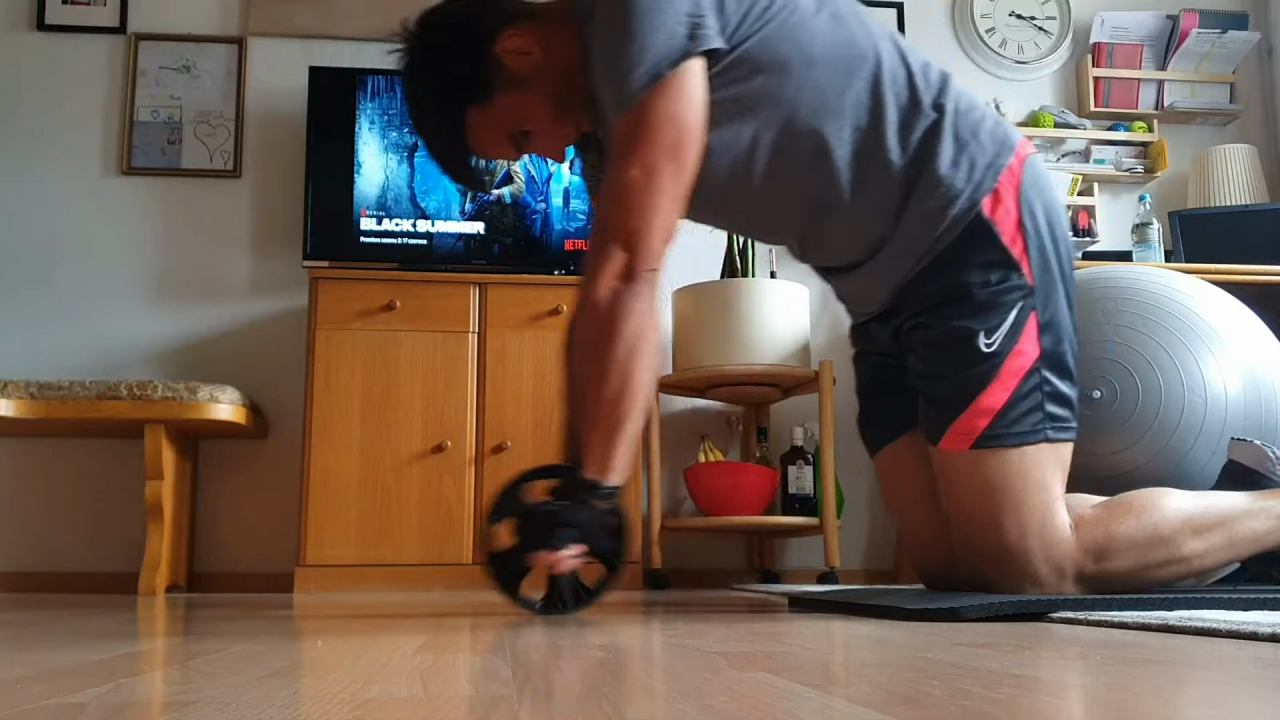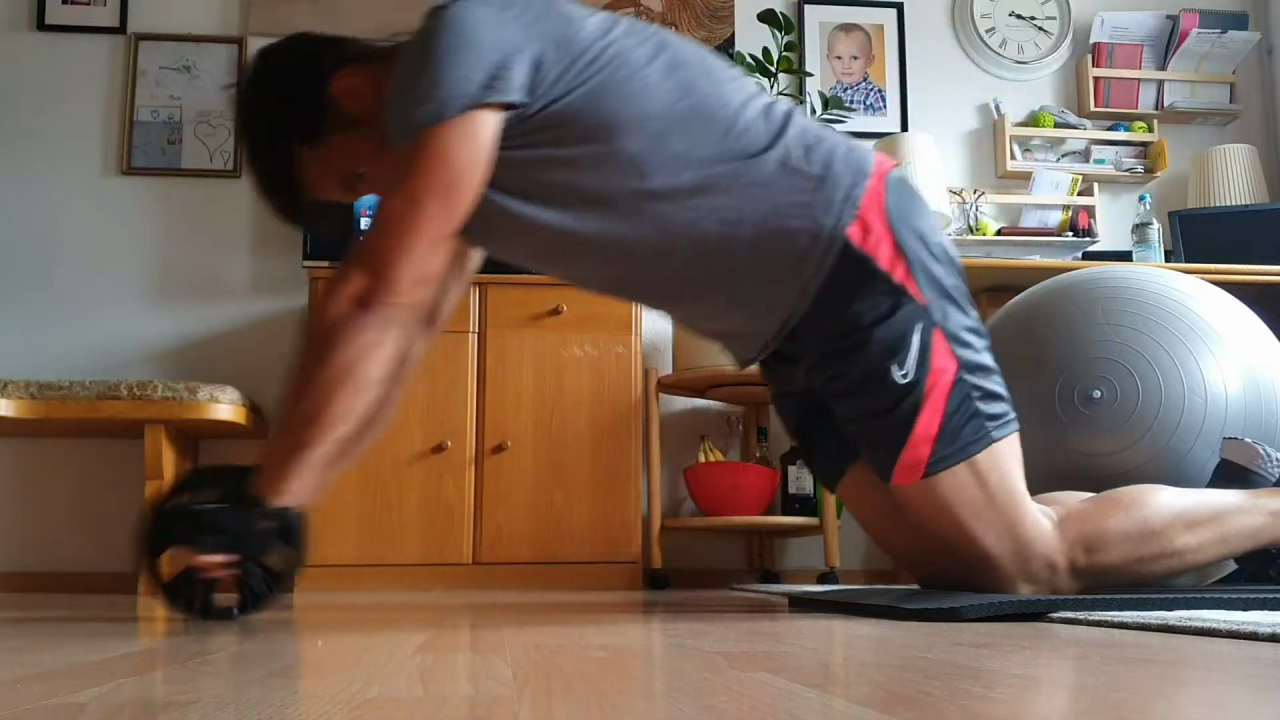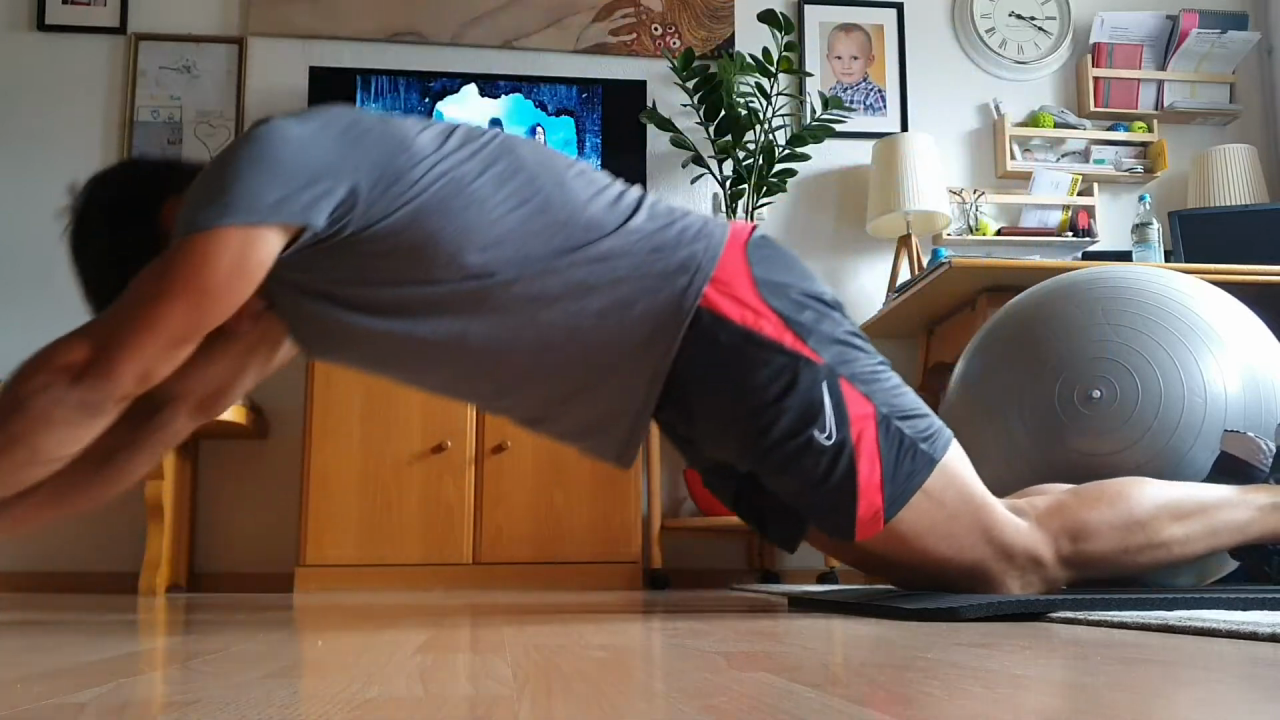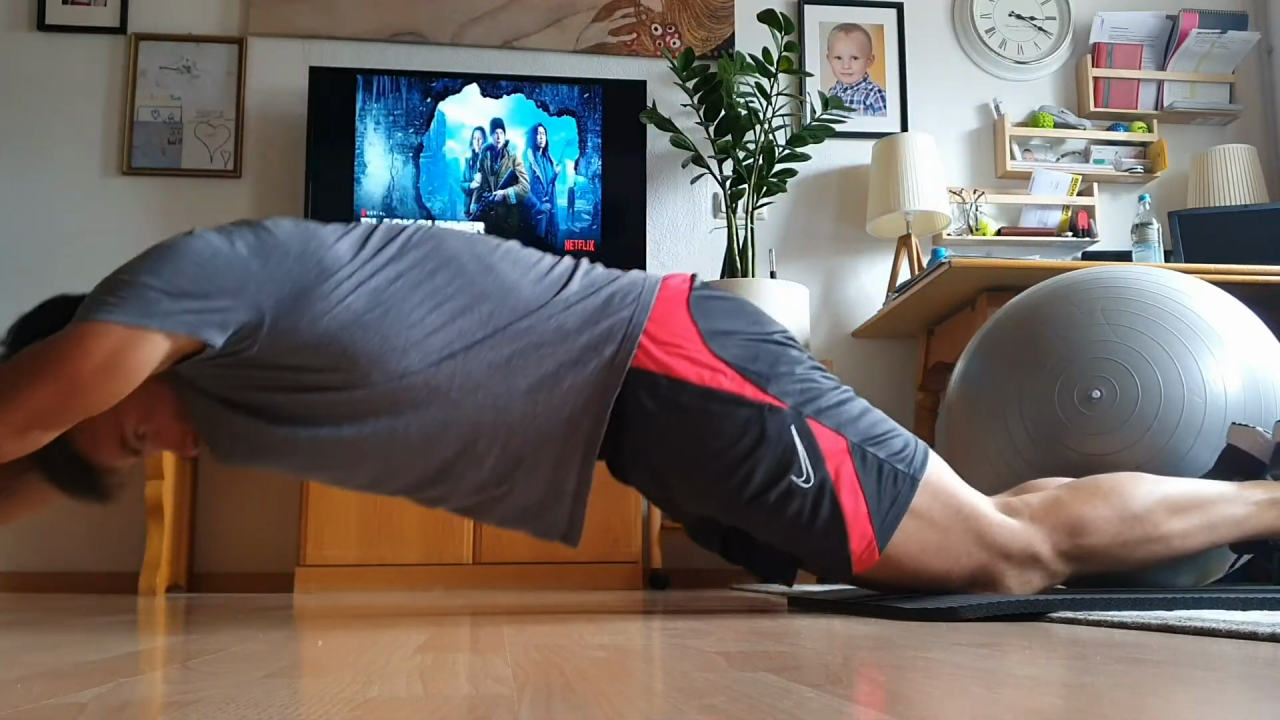
dt=0.5s
person 1, frame 1
right shoulder: (611, 103)
left elbow: (627, 274)
right elbow: (607, 302)
left hip: (982, 225)
right hip: (894, 282)
left knee: (1028, 565)
right knee: (948, 563)
person 1, frame 2
right shoulder: (461, 157)
left elbow: (372, 303)
right elbow: (401, 337)
left wrist: (262, 507)
right wrist: (274, 504)
left hip: (858, 258)
right hip: (799, 320)
left knee: (1027, 562)
right knee: (954, 564)
person 1, frame 3
left shoulder: (277, 161)
right shoulder: (294, 263)
right elbow: (164, 419)
left hip: (732, 322)
right hip: (704, 362)
left knee: (1015, 553)
right knee: (982, 550)
person 1, frame 4
left shoulder: (199, 276)
right shoulder: (212, 363)
left hip: (671, 367)
right hip: (658, 404)
left knee: (1015, 549)
right knee: (999, 543)
